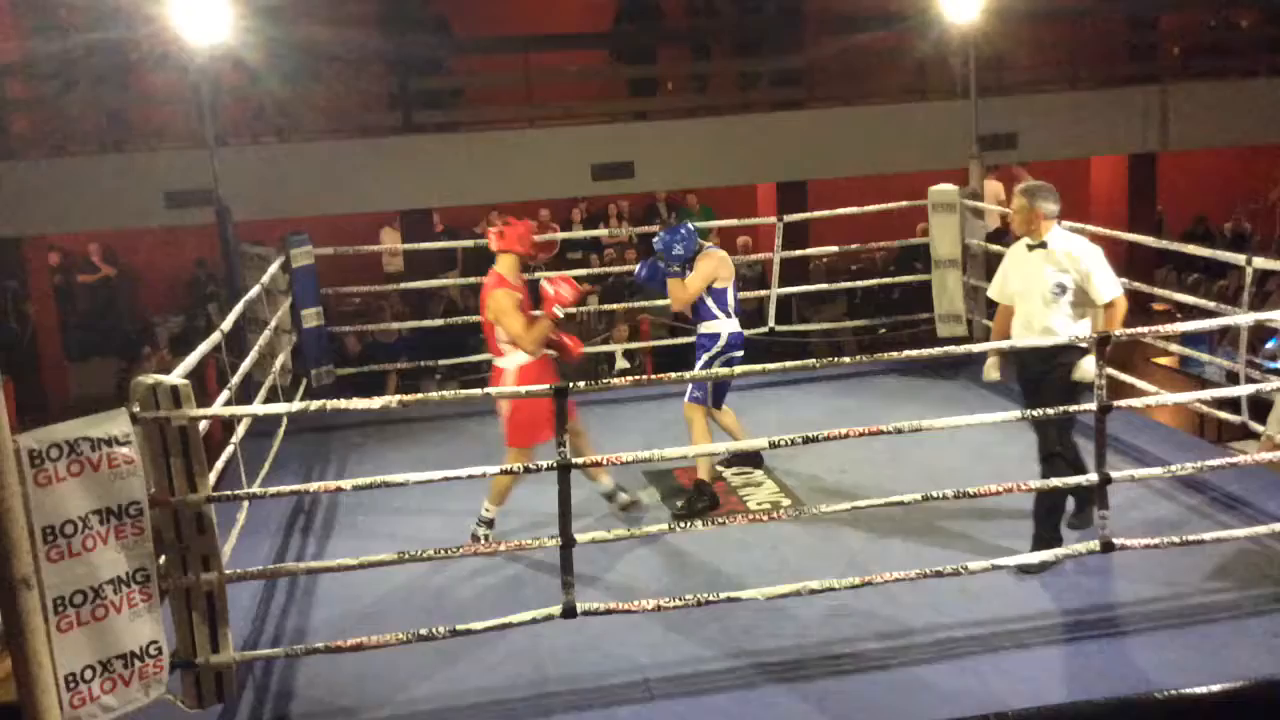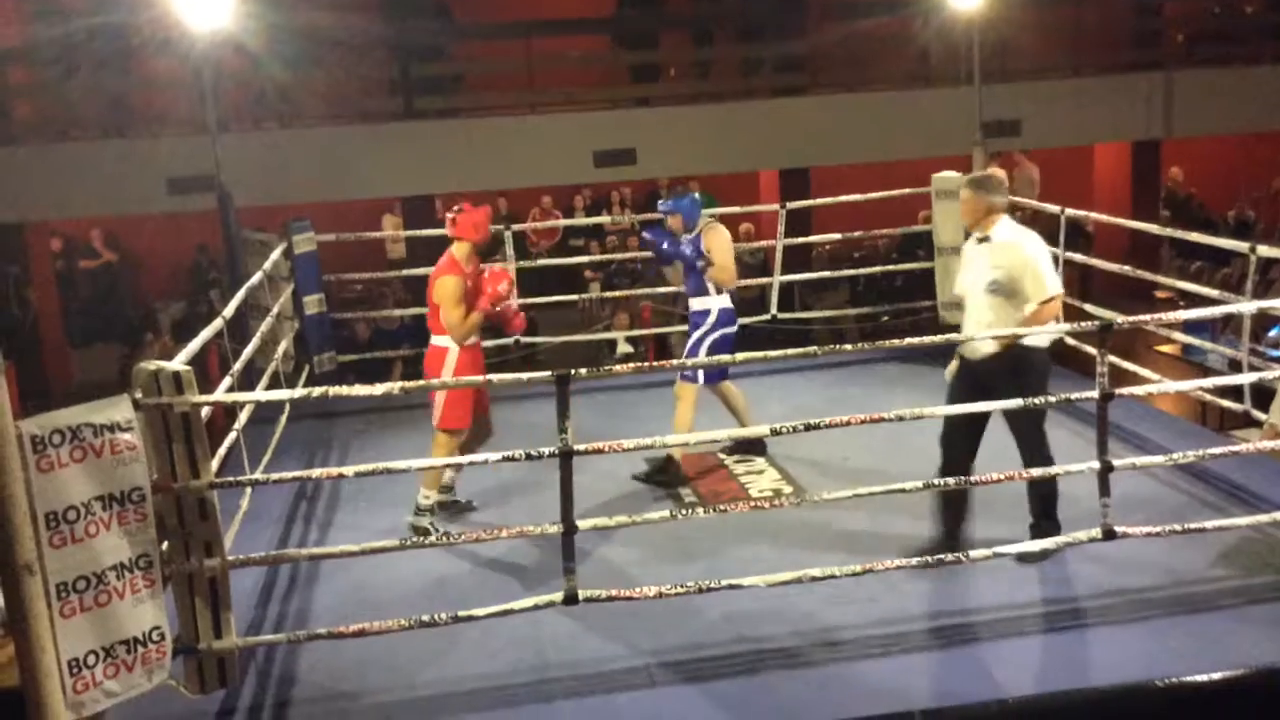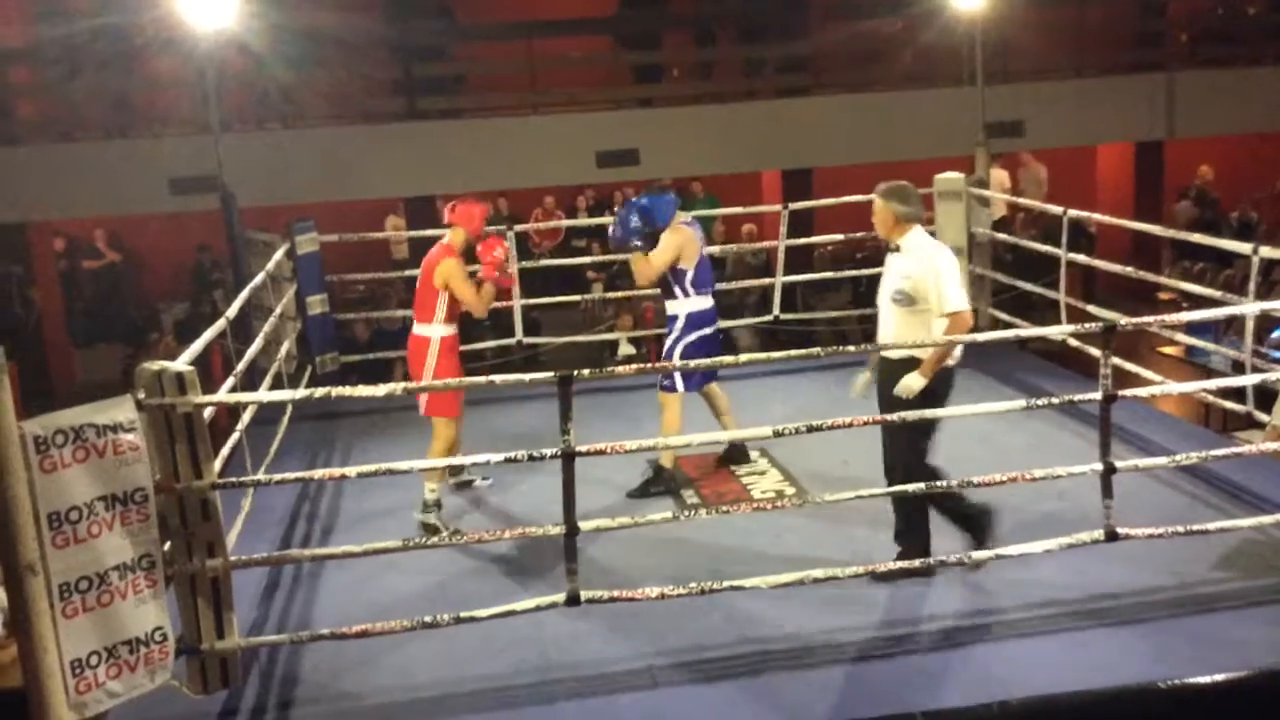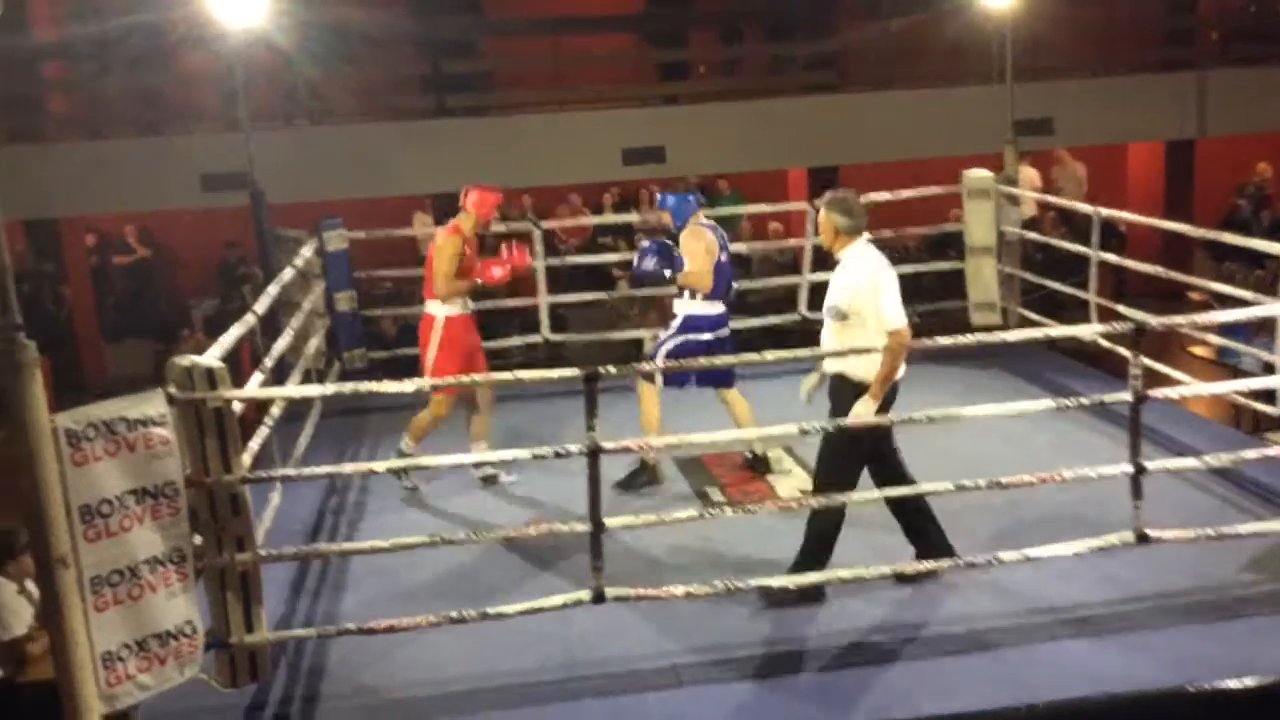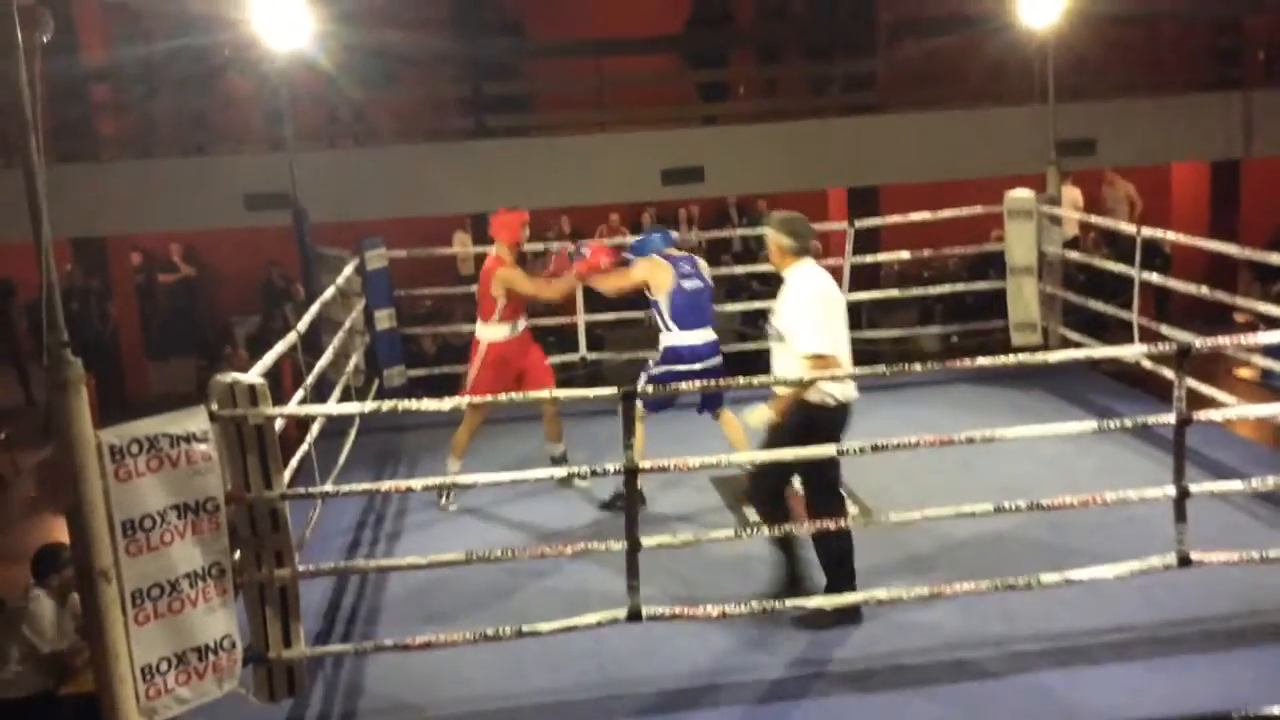
dt=0.4s
person 1, frame 1
left shoulder: (1080, 251)
right shoulder: (1016, 253)
left elbow: (1116, 305)
right elbow: (1006, 308)
left wrist: (1094, 356)
right wrist: (995, 353)
left hip: (1066, 358)
right hip: (1027, 356)
left knee: (1054, 445)
right knee: (1052, 439)
left ankle: (1046, 541)
right ankle: (1085, 493)
person 1, frame 2
left shoulder: (1025, 244)
right shoulder: (971, 246)
left elbow: (1052, 307)
left wrist: (1000, 341)
right wrist: (959, 354)
left hip: (1020, 358)
right hip: (978, 358)
left knee: (1032, 448)
right knee: (956, 444)
left ankle: (1047, 532)
right ankle: (950, 536)
person 1, frame 3
left shoulder: (932, 258)
right shoulder: (896, 255)
left elbow: (961, 321)
left wrist: (924, 373)
right wrist: (874, 367)
left hip: (923, 373)
right hip: (896, 369)
left knee: (907, 465)
right knee: (899, 465)
left ankle: (973, 519)
right ankle: (914, 553)
person 1, frame 4
left shoulder: (870, 270)
right shoulder: (849, 264)
left elbow: (899, 338)
left wrist: (873, 398)
right wrist: (821, 373)
left hip: (864, 388)
right hip: (847, 381)
left knee: (831, 481)
right knee: (886, 471)
left ankle: (807, 578)
right ankle: (932, 547)
person 1, frame 5
left shoulder: (804, 290)
right shoulder: (809, 281)
left elbow: (821, 362)
left wrist: (775, 407)
left hip: (817, 408)
right hip: (808, 405)
left knee: (822, 503)
right knee: (765, 487)
left ankle: (842, 602)
right ankle: (792, 578)
person 2, frame 1
left shoulder: (510, 278)
right shoulder: (500, 294)
right elbow: (528, 342)
left wrist: (559, 338)
right wrist: (556, 309)
left hip: (538, 369)
right hip: (518, 376)
left knee: (577, 435)
right knee: (519, 460)
left ankle: (611, 493)
right ankle: (483, 526)
person 2, frame 2
left shoulder: (468, 263)
right shoulder: (451, 277)
right elbow: (457, 333)
left wrist: (500, 314)
right wrist: (488, 302)
left hip: (467, 355)
right hip: (451, 359)
left knee: (482, 429)
right knee: (449, 441)
left ankle: (445, 491)
right ankle: (422, 514)
person 2, frame 3
left shoulder: (445, 252)
right shoulder: (450, 261)
right elbow: (479, 308)
left wrist: (487, 275)
right wrist: (491, 271)
left hip: (441, 342)
right hip: (432, 347)
left knee: (456, 409)
right knee: (444, 430)
left ankle: (457, 472)
right ankle: (431, 513)
person 2, frame 4
left shoulder: (470, 239)
right shoulder: (449, 239)
left elbow: (475, 279)
right elbow: (443, 289)
left wrist: (506, 267)
right wrist: (484, 279)
left hip: (464, 323)
right hip: (442, 327)
left knee: (482, 397)
right knee: (442, 406)
left ankle: (481, 466)
right ankle: (403, 454)
person 2, frame 5
left shoulder: (511, 259)
right shoulder: (500, 269)
left elbow: (541, 279)
right elbow: (551, 293)
left wrist: (559, 266)
right wrist: (583, 268)
left hip: (520, 342)
right hip: (493, 349)
left knee: (551, 407)
right knee: (473, 419)
left ankle: (560, 463)
right ankle: (449, 482)
person 3, frame 1
left shoulder: (710, 259)
right shoulder: (697, 261)
left elbow: (679, 303)
right elbow: (686, 303)
left wrist: (672, 268)
right wrist: (659, 274)
left hip: (722, 340)
right hip: (713, 341)
left knee: (694, 409)
right knee: (711, 404)
left ankle: (704, 491)
right ankle: (748, 451)
person 3, frame 2
left shoulder: (715, 233)
right shoulder: (690, 236)
left elbow: (729, 279)
right elbow: (688, 276)
left wrist: (693, 259)
right wrist: (661, 248)
left hip: (714, 317)
right hip: (705, 316)
left knee: (685, 388)
right knee: (717, 381)
left ankle: (672, 465)
right ankle: (751, 439)
person 3, frame 3
left shoulder: (675, 235)
right shoulder: (686, 226)
left elbow: (643, 277)
right elbow: (660, 265)
left wrist: (632, 240)
right wrist: (633, 238)
left hip: (687, 319)
right hip: (703, 315)
left knee: (669, 396)
right knee: (708, 384)
left ankle: (664, 474)
right ankle: (736, 445)
person 3, frame 4
left shoulder: (694, 235)
right shoulder: (714, 231)
left elbow: (700, 280)
left wrist: (664, 271)
right wrist: (669, 253)
left hip: (691, 323)
right hip: (716, 321)
left knee: (649, 387)
right knee: (727, 391)
left ankle: (648, 465)
right ankle: (758, 456)
person 3, frame 5
left shoulder: (650, 265)
right shoulder: (699, 263)
left elbow: (611, 286)
left wrist: (586, 274)
left hip: (675, 352)
right hip: (707, 349)
left knee: (634, 413)
right knee: (721, 412)
